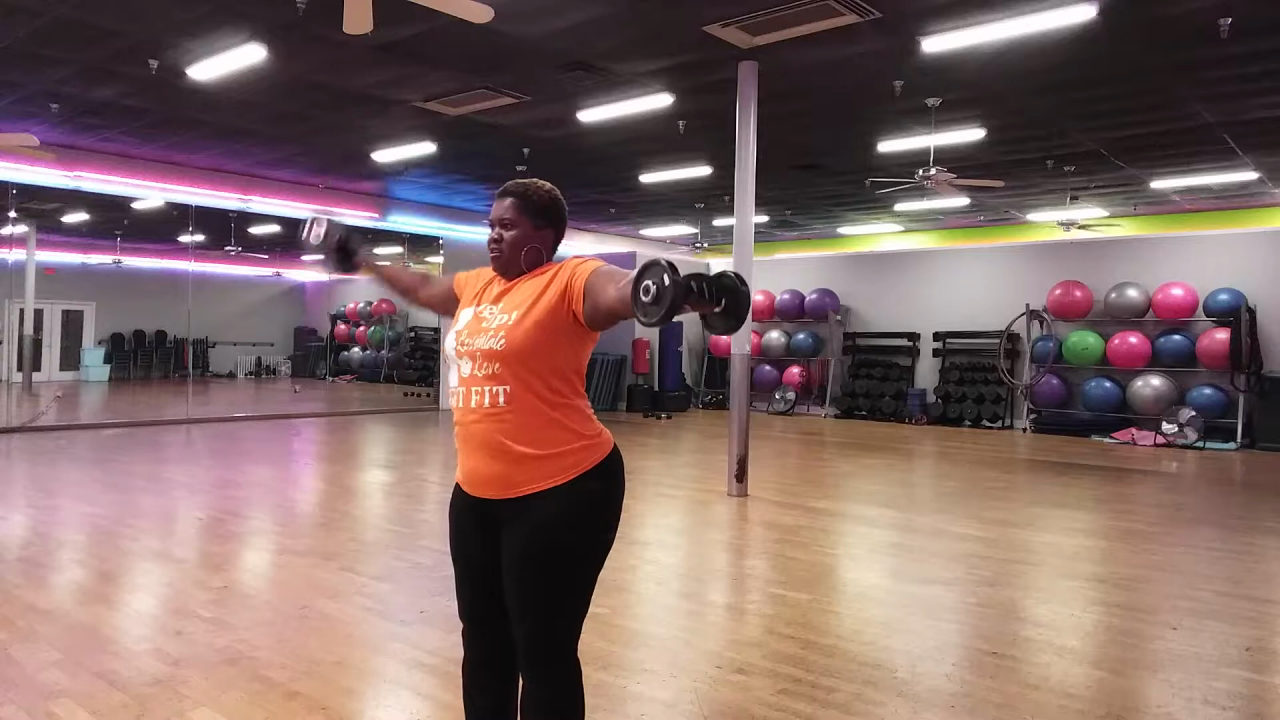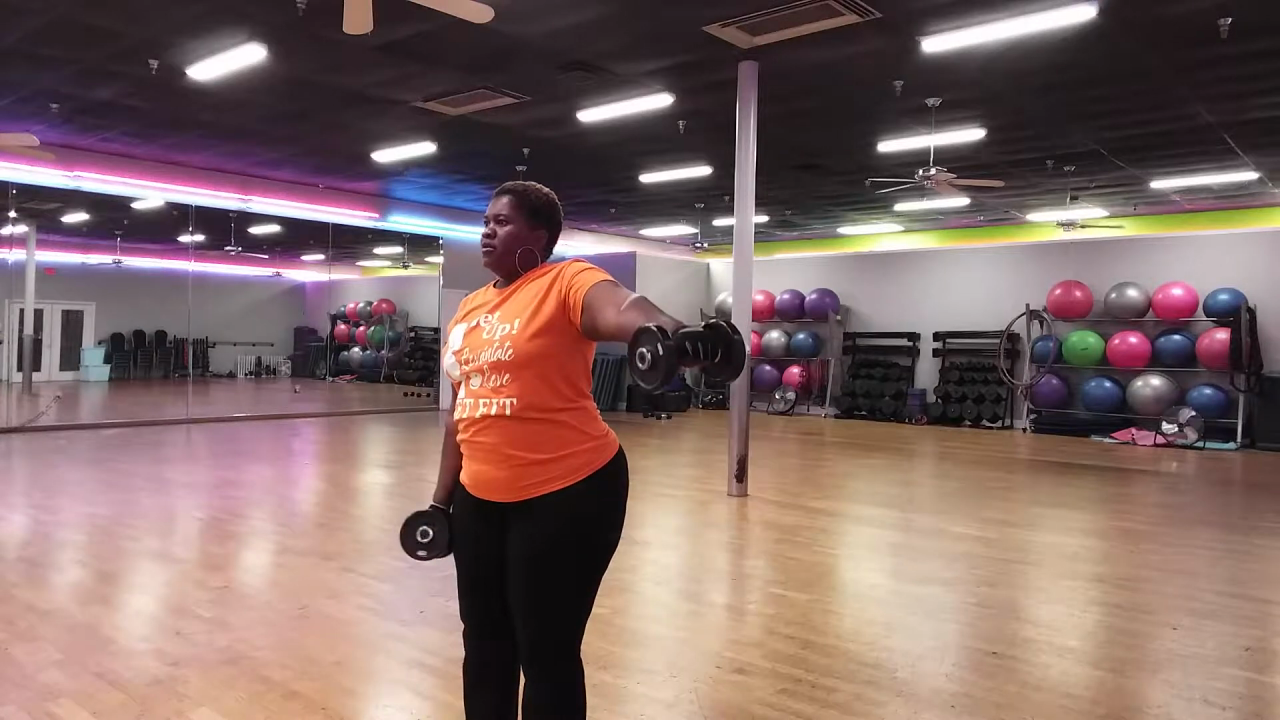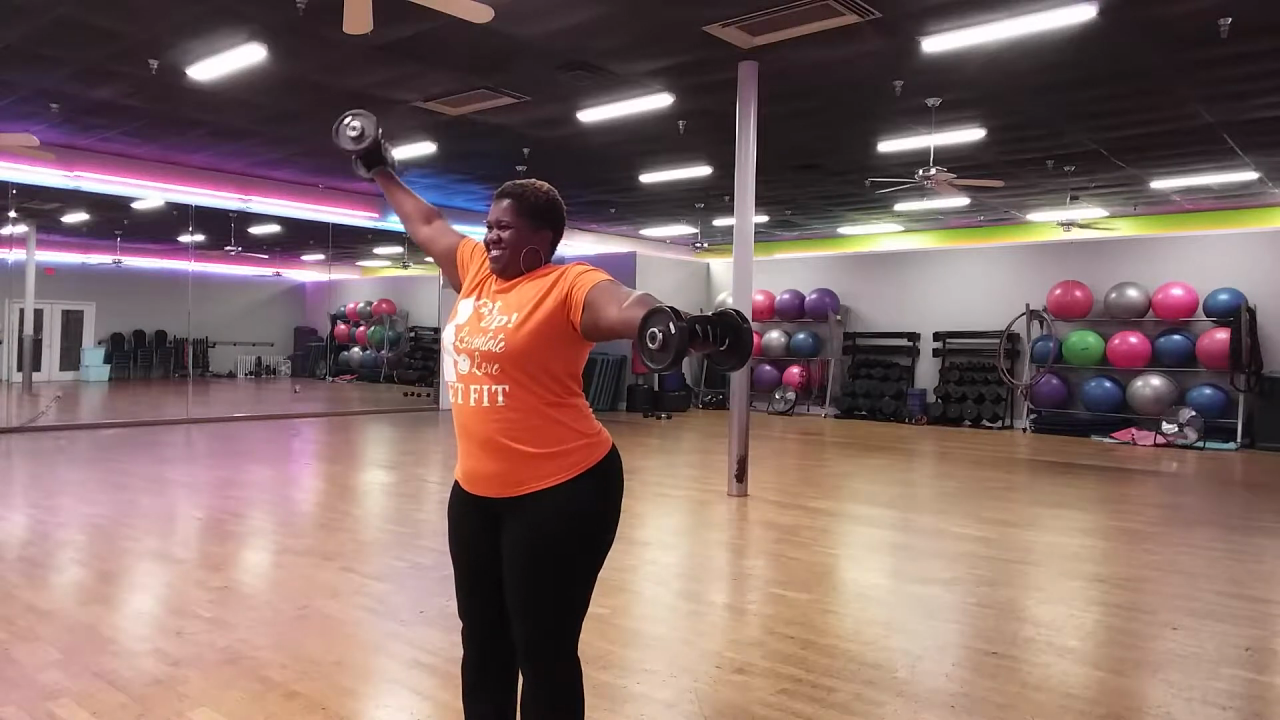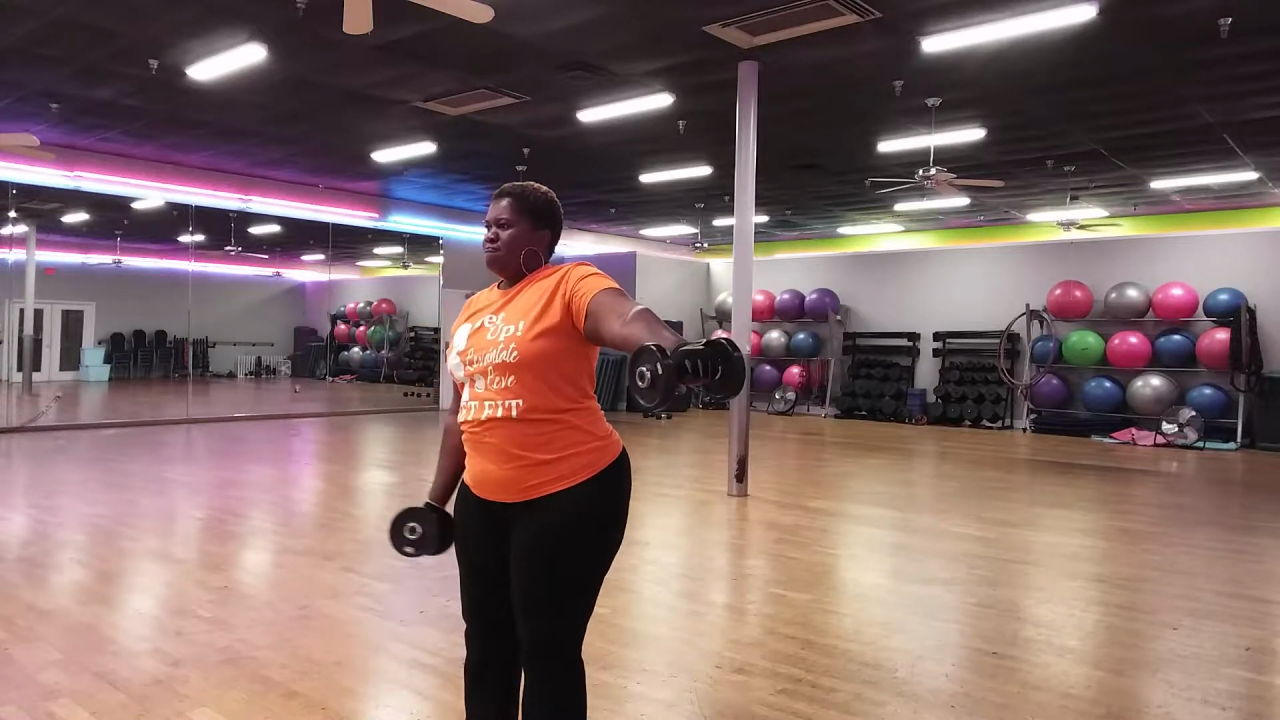
dt=1s
person 1, frame 1
left shoulder: (570, 280)
right shoulder: (481, 286)
left elbow: (625, 289)
right elbow: (425, 287)
right wrist: (358, 259)
left hip: (560, 493)
right hip: (477, 495)
left knee: (543, 653)
right knee: (483, 645)
person 1, frame 2
left shoulder: (567, 284)
right shoulder: (467, 308)
left elbow: (623, 309)
right wrist: (442, 500)
left hip: (568, 495)
right hip: (484, 499)
left knee: (547, 653)
right knee: (485, 645)
person 1, frame 3
left shoulder: (568, 285)
right shoulder: (476, 272)
left elbow: (628, 309)
right elbow: (425, 224)
right wrist: (382, 174)
left hip: (560, 492)
right hip: (477, 492)
left knee: (544, 651)
right knee: (483, 643)
person 1, frame 4
left shoulder: (570, 285)
right shoulder: (471, 310)
left elbow: (623, 317)
left wrist: (677, 352)
right wrist: (438, 497)
left hip: (570, 494)
right hip: (485, 499)
left knee: (548, 650)
right knee: (486, 643)
